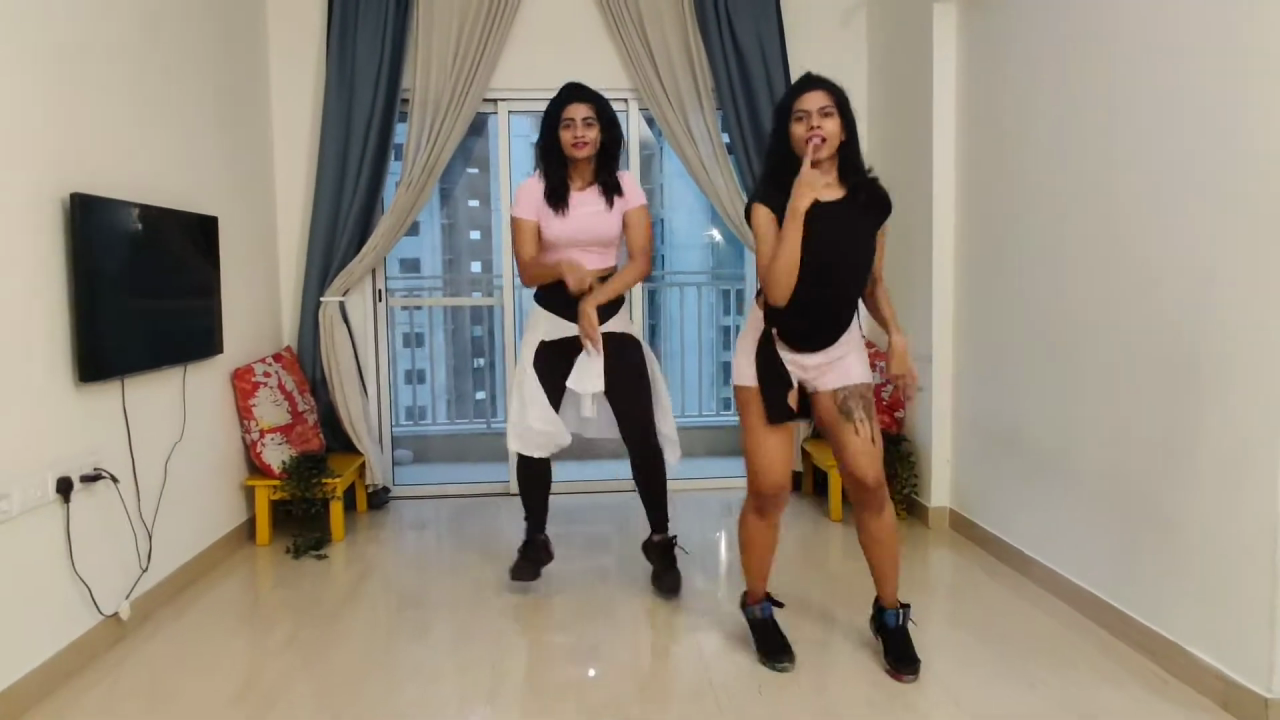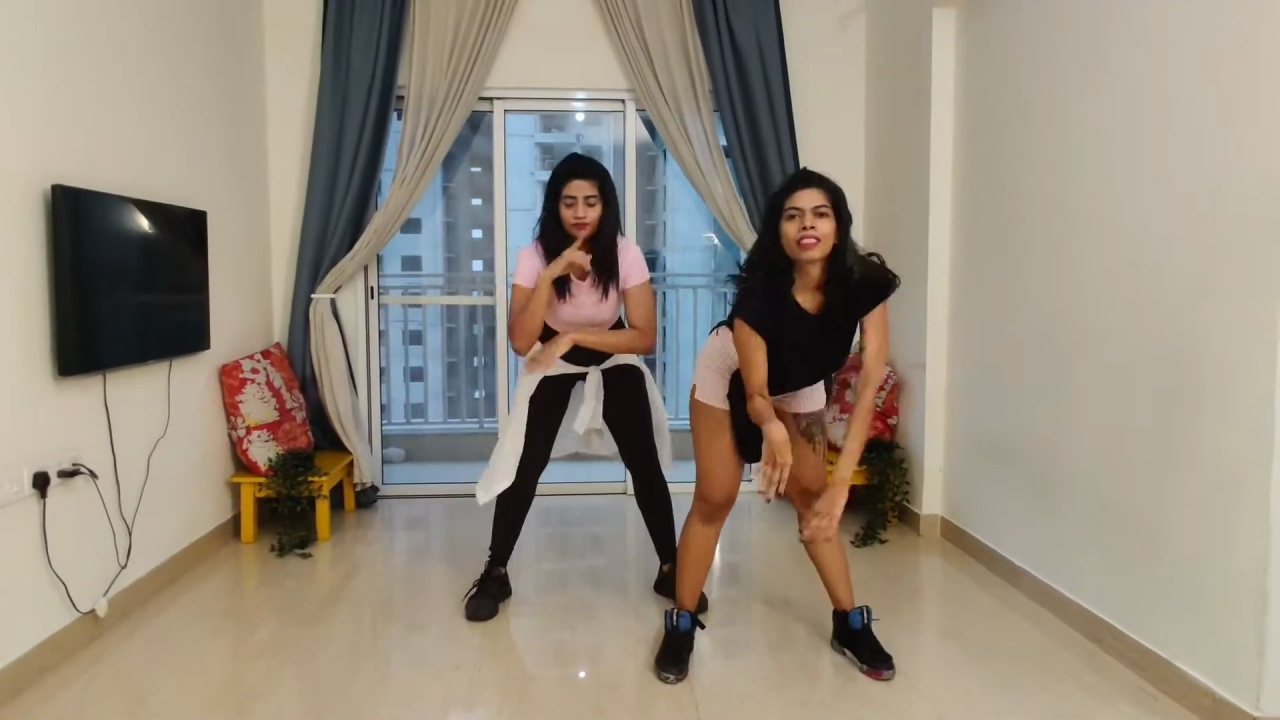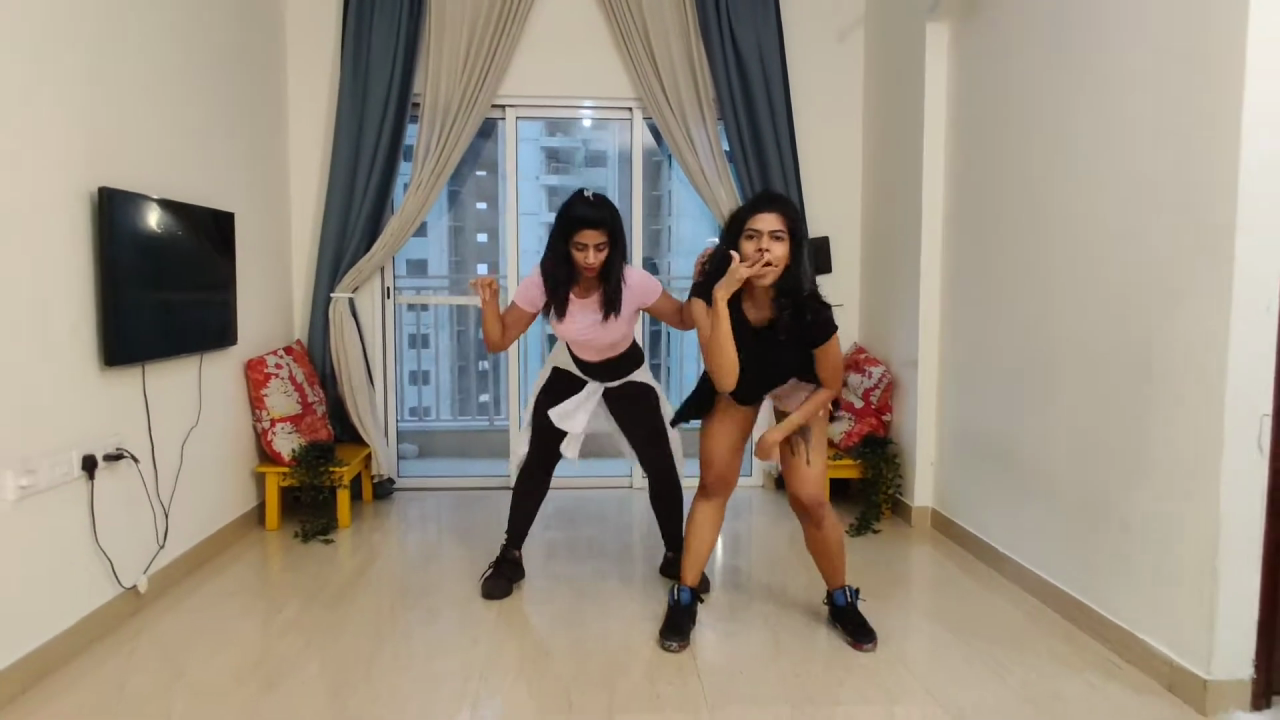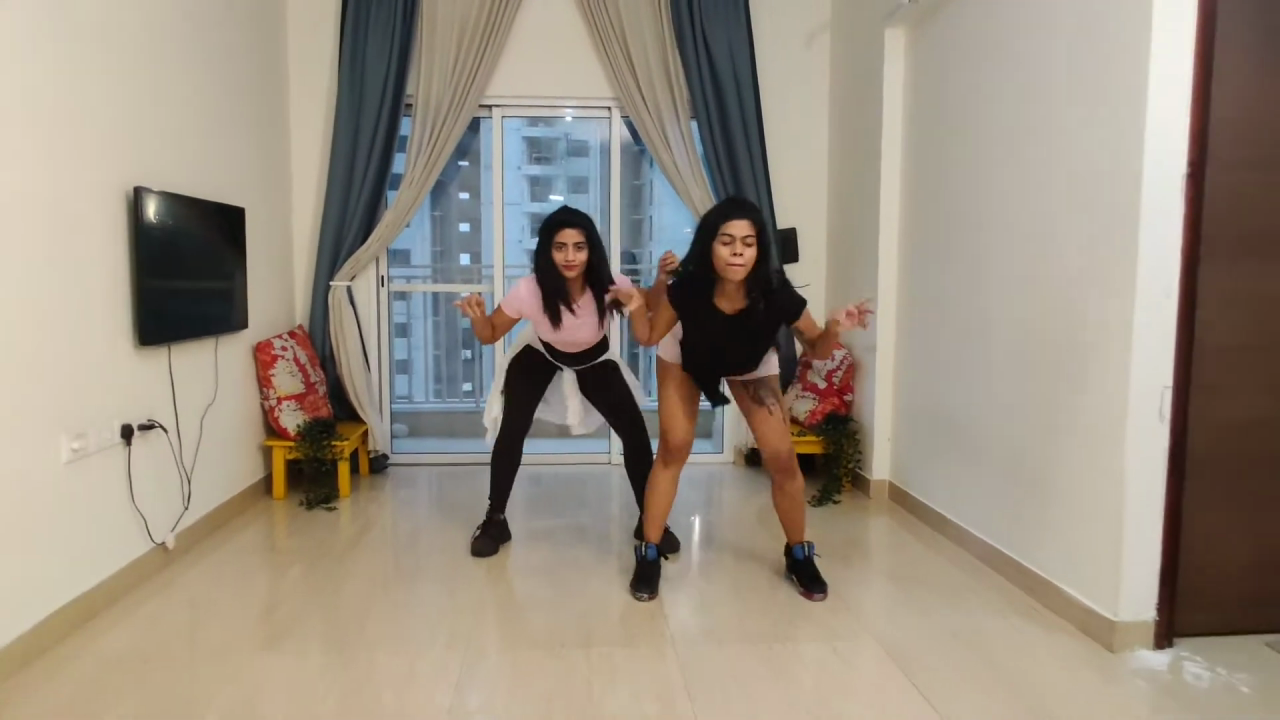
dt=0.5s
person 1, frame 1
left shoulder: (870, 200)
right shoulder: (769, 202)
right elbow: (777, 292)
left wrist: (895, 335)
right wrist: (797, 206)
left hip: (839, 351)
right hip: (771, 348)
left knee: (868, 486)
right knee: (769, 489)
left ankle: (890, 615)
right ankle: (758, 609)
person 1, frame 2
left shoulder: (865, 285)
right shoulder: (759, 295)
left elbow: (868, 382)
right elbow: (754, 394)
left wrist: (841, 479)
right wrist: (772, 429)
left hip: (798, 387)
right hip: (730, 375)
left knee: (811, 498)
right knee: (716, 500)
left ankle: (850, 622)
right ankle: (681, 625)
person 1, frame 3
left shoulder: (808, 308)
right shoulder: (711, 294)
left elbow: (829, 387)
right elbow: (726, 382)
left wrist: (782, 431)
right wrist: (720, 297)
left hip: (799, 388)
right hip: (735, 383)
left knee: (808, 500)
right knee: (716, 481)
left ankle: (842, 600)
right ankle: (683, 599)
person 1, frame 4
left shoulder: (776, 294)
right shoulder: (686, 290)
left elbow: (816, 349)
right elbow: (650, 335)
left wrist: (835, 328)
right wrist: (638, 307)
left hip: (752, 368)
right hip: (685, 358)
left knee: (781, 459)
right knee: (673, 451)
left ankle: (799, 555)
right ankle: (649, 554)
person 2, frame 1
left shoulder: (624, 187)
right shoulder: (534, 190)
left elbow: (642, 262)
right elbow: (528, 274)
left wrist: (596, 295)
right wrist: (564, 270)
left hip: (612, 318)
right hip: (552, 319)
left knee: (642, 434)
right knee: (533, 436)
left ankle: (661, 542)
right ankle: (535, 540)
person 2, frame 2
left shoulder: (625, 254)
right shoulder: (534, 257)
left elbow: (646, 338)
right elbow: (521, 342)
left wrist: (575, 336)
right wrist: (553, 272)
left hip: (614, 359)
right hip: (552, 363)
left knee: (646, 465)
right knee: (524, 468)
left ankle: (671, 570)
right ankle: (495, 575)
person 2, frame 3
left shoulder: (633, 282)
right shoulder: (542, 284)
left elbow: (684, 319)
right elbow: (498, 341)
right wrist: (489, 300)
left hip: (627, 377)
right hip: (570, 372)
left knee: (660, 465)
right knee: (539, 461)
left ankle: (676, 555)
right ankle: (510, 557)
person 2, frame 4
left shoulder: (608, 284)
right shoulder: (527, 291)
right elbow: (489, 335)
right wrist: (478, 316)
left hip: (595, 360)
right hip: (540, 355)
left knee: (635, 430)
right knee: (511, 429)
right ankle: (496, 520)
